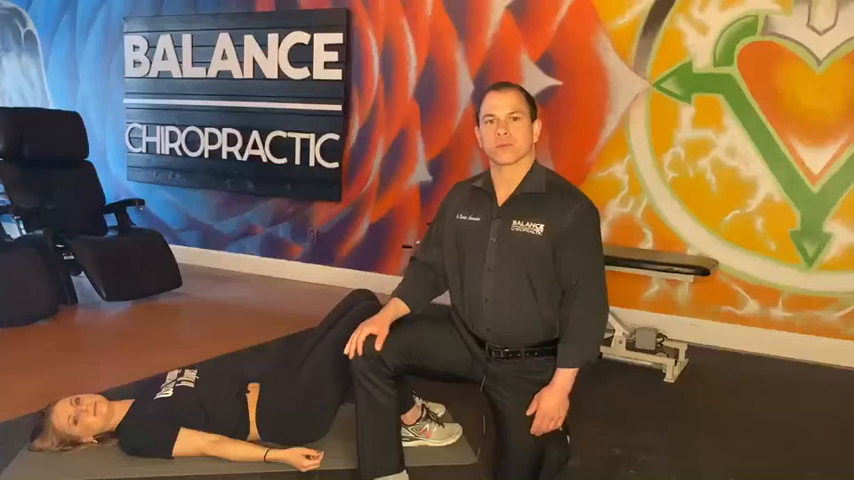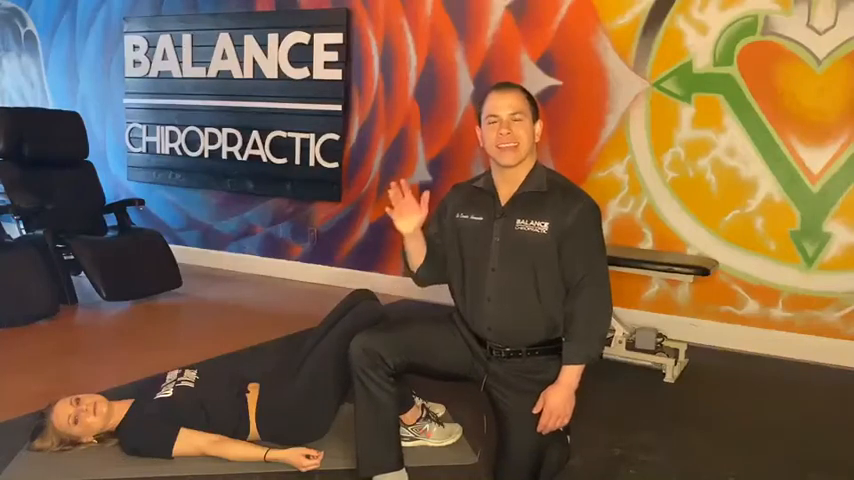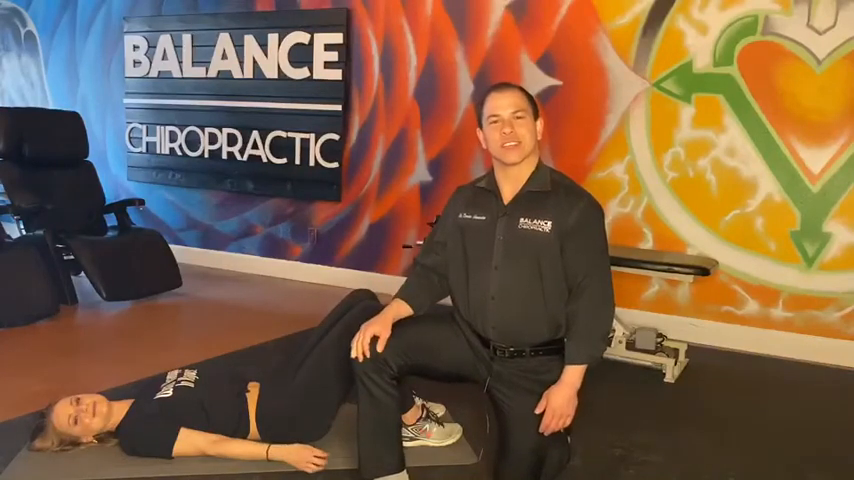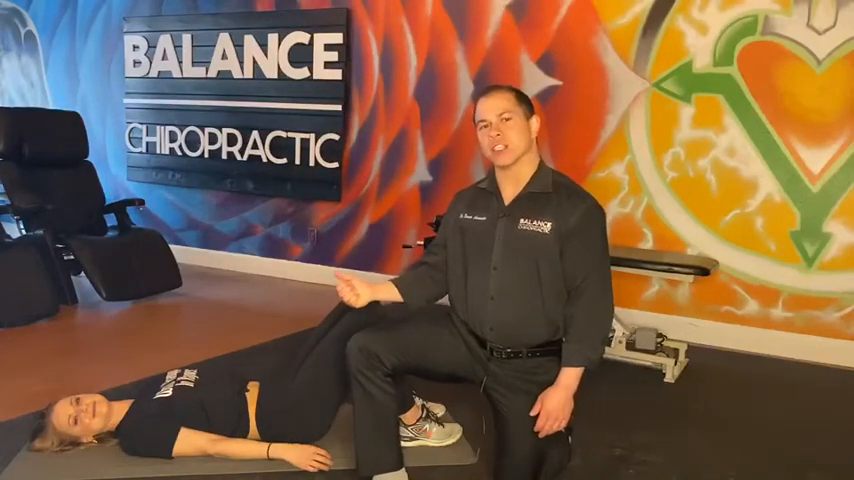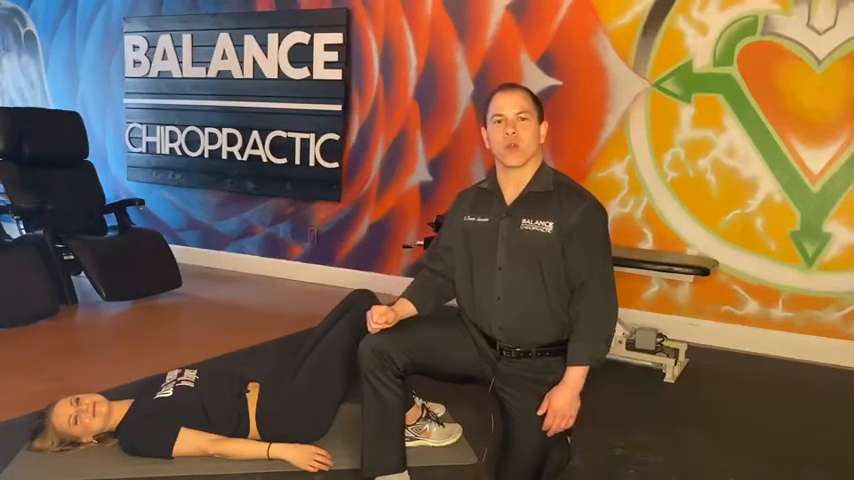
dt=1s
person 1, frame 1
left shoulder: (150, 392)
right shoulder: (139, 435)
right elbow: (212, 443)
right wrist: (280, 455)
left hip: (266, 385)
right hip: (285, 415)
left knee: (364, 299)
right knee: (368, 316)
left ankle: (400, 400)
right ankle: (412, 421)
person 1, frame 2
left shoulder: (151, 392)
right shoulder: (139, 435)
right elbow: (211, 445)
right wrist: (281, 455)
left hip: (268, 388)
right hip: (284, 417)
left knee: (361, 298)
right knee: (368, 314)
left ankle: (399, 400)
person 1, frame 3
left shoulder: (151, 392)
right shoulder: (138, 435)
right elbow: (211, 444)
right wrist: (281, 451)
left hip: (269, 389)
right hip: (285, 418)
left knee: (362, 299)
right knee: (367, 315)
left ankle: (402, 402)
right ankle: (413, 422)
person 1, frame 4
left shoulder: (152, 391)
right shoulder: (138, 434)
right elbow: (211, 444)
right wrist: (281, 450)
left hip: (268, 389)
right hip: (285, 417)
left knee: (361, 301)
right knee: (366, 318)
left ankle: (404, 402)
right ankle: (413, 422)
person 1, frame 5
left shoulder: (149, 394)
right shoulder: (138, 434)
right elbow: (212, 445)
right wrist: (282, 450)
left hip: (268, 390)
right hip: (284, 418)
left knee: (361, 299)
right knee: (365, 315)
person 2, frame 1
left shoulder: (570, 209)
right shoulder: (460, 198)
left elbow: (585, 303)
right elbow: (429, 268)
left wrist: (561, 387)
right wrist: (386, 315)
left hip: (530, 363)
right hip: (463, 340)
right knee: (369, 350)
left ankle: (553, 436)
person 2, frame 2
left shoulder: (572, 207)
right shoulder: (460, 198)
left elbow: (589, 301)
right elbow: (431, 272)
left wrist: (567, 383)
right wrist: (412, 234)
left hip: (532, 362)
right hip: (464, 338)
right knee: (368, 349)
left ankle: (553, 435)
person 2, frame 3
left shoulder: (575, 207)
right shoulder: (464, 200)
left elbow: (591, 301)
right elbow: (432, 271)
left wrist: (569, 383)
right wrist: (388, 315)
left hip: (534, 363)
right hip: (466, 338)
right knee: (372, 352)
left ankle: (552, 437)
person 2, frame 4
left shoulder: (576, 209)
right shoulder: (466, 202)
left elbow: (590, 303)
right elbow: (435, 271)
left wrist: (566, 387)
right wrist: (374, 291)
left hip: (531, 364)
right hip: (463, 339)
right knee: (366, 349)
left ankle: (554, 437)
person 2, frame 5
left shoulder: (577, 208)
right shoulder: (468, 203)
left elbow: (594, 302)
right elbow: (439, 275)
left wrist: (571, 385)
right wrist: (396, 311)
left hip: (539, 363)
right hip: (472, 340)
right knee: (378, 348)
left ankle: (554, 439)
